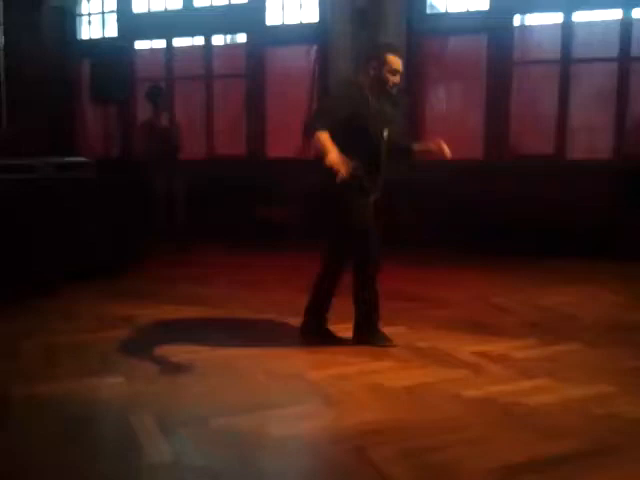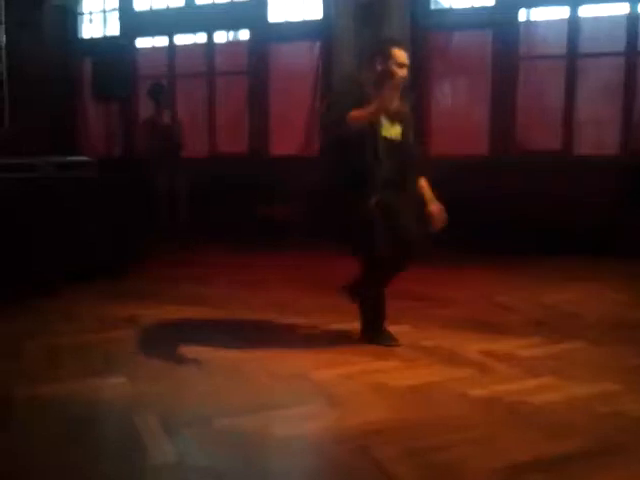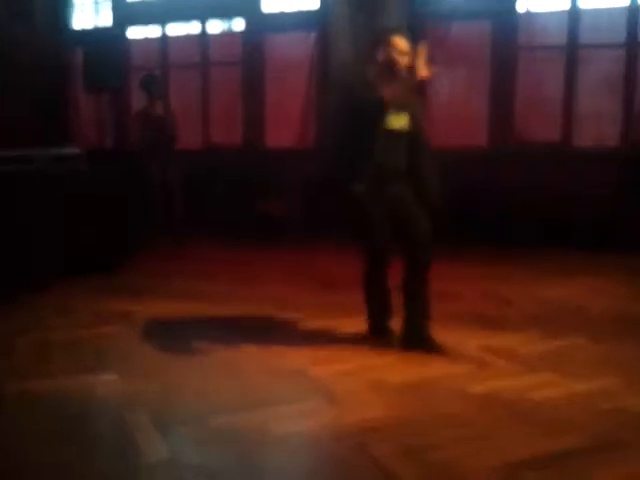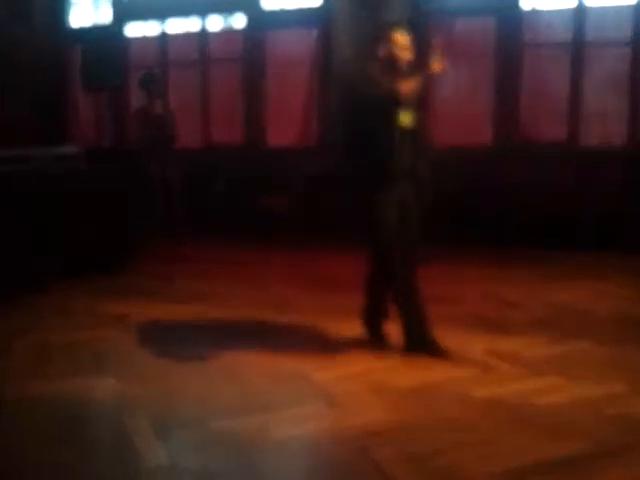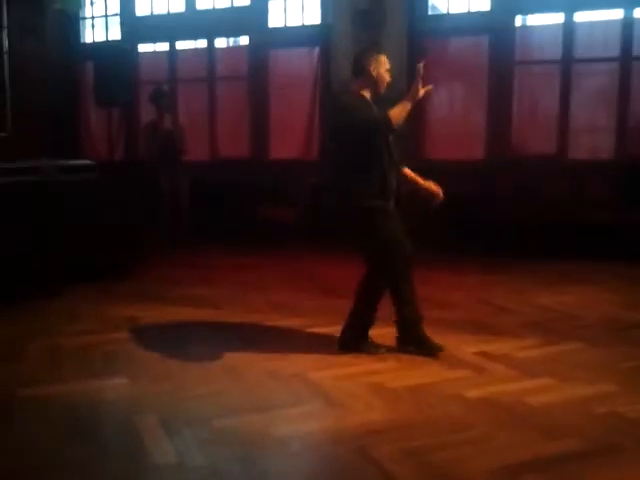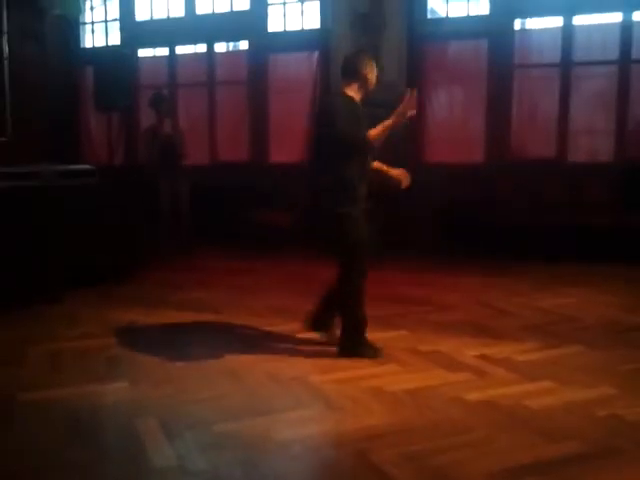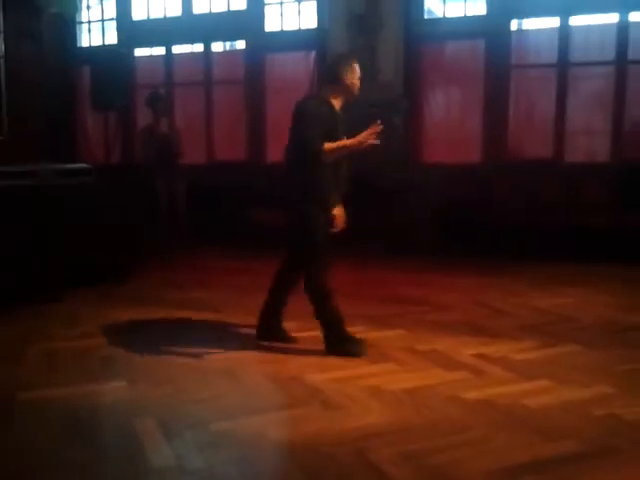
dt=0.2s
person 1, frame 1
left shoulder: (386, 106)
right shoulder: (351, 95)
left elbow: (397, 145)
right elbow: (316, 126)
left wrist: (426, 147)
right wrist: (332, 153)
left hip: (363, 192)
right hip: (351, 192)
left knee: (338, 258)
right knee: (367, 257)
left ankle: (314, 325)
right ankle: (367, 328)
person 1, frame 2
left shoulder: (400, 108)
right shoulder: (355, 95)
left elbow: (409, 159)
right elbow: (334, 125)
left wrist: (429, 199)
right wrist: (378, 108)
left hip: (392, 192)
right hip: (365, 193)
left knee: (408, 243)
right knee: (377, 257)
left ankle: (362, 288)
right ankle: (373, 326)
person 1, frame 3
left shoulder: (410, 98)
right shoulder: (364, 91)
left elbow: (418, 152)
right elbow: (378, 106)
left wrist: (427, 194)
right wrist: (412, 82)
left hip: (402, 188)
right hip: (370, 188)
left knee: (420, 252)
right knee: (378, 256)
left ankle: (416, 331)
right ankle: (379, 323)
person 1, frame 4
left shoulder: (403, 88)
right shoulder: (370, 87)
right elbow: (393, 100)
right wrist: (423, 75)
left hip: (401, 188)
right hip: (379, 189)
left knee: (404, 259)
right knee: (390, 259)
left ankle: (416, 334)
person 1, frame 5
left shoulder: (365, 107)
right shoulder: (349, 105)
left elbow: (385, 156)
right elbow: (383, 127)
left wrist: (420, 181)
right wrist: (411, 99)
left hip: (380, 199)
right hip: (367, 200)
left knee: (401, 263)
right knee: (384, 266)
left ankle: (412, 335)
right ankle: (354, 334)
person 1, frame 6
left shoulder: (347, 107)
right shoulder: (338, 106)
right elbow: (359, 143)
left wrist: (387, 170)
right wrist: (395, 120)
left hip: (348, 200)
right hip: (339, 202)
left knee: (354, 265)
right knee: (354, 267)
left ankle: (323, 317)
right ankle: (352, 339)
person 1, frame 7
left shoulder: (330, 112)
right shoulder: (314, 108)
right elbow: (313, 153)
left wrist: (336, 204)
right wrist: (355, 143)
left hip: (316, 201)
right hip: (306, 201)
left knee: (296, 263)
right knee: (315, 267)
left ankle: (269, 324)
right ankle: (337, 336)
person 2, frame 1
left shoulder: (170, 124)
right shoulder: (145, 126)
left elbow: (176, 148)
right elbow: (143, 153)
left wrist: (167, 130)
right wrist: (159, 131)
left hip: (171, 170)
right hip: (155, 172)
left knee: (175, 206)
right knee: (160, 207)
person 2, frame 2
left shoulder: (173, 121)
right shoulder: (148, 124)
left elbow: (179, 146)
right elbow: (146, 150)
left wrist: (169, 127)
right wrist: (162, 128)
left hip: (174, 168)
right hip: (159, 170)
left knee: (179, 206)
right knee: (164, 207)
person 2, frame 3
left shoulder: (166, 112)
right shoulder: (141, 115)
left elbow: (172, 137)
right elbow: (140, 142)
left wrist: (162, 118)
right wrist: (154, 119)
left hip: (168, 160)
right hip: (151, 161)
left knee: (173, 197)
right knee: (158, 198)
left ankle: (174, 229)
right ankle: (160, 230)
person 2, frame 4
left shoulder: (165, 111)
right shoulder: (140, 114)
left elbow: (172, 136)
right elbow: (140, 141)
left wrist: (162, 117)
right wrist: (154, 118)
left hip: (167, 159)
right hip: (152, 159)
left knee: (173, 195)
right knee: (158, 197)
left ankle: (173, 227)
right ankle: (159, 226)
person 2, frame 5
left shoulder: (175, 126)
right shoulder: (150, 128)
left elbow: (180, 150)
right elbow: (149, 154)
left wrist: (171, 131)
right wrist: (162, 133)
left hip: (177, 170)
right hip: (161, 172)
left knee: (181, 207)
right knee: (167, 208)
right ankle: (169, 238)
person 2, frame 6
left shoulder: (175, 129)
right shoulder: (149, 132)
left elbow: (181, 154)
right elbow: (149, 159)
left wrist: (171, 136)
right wrist: (162, 138)
left hip: (177, 175)
right hip: (160, 176)
left knee: (182, 211)
right knee: (166, 212)
person 2, frame 7
left shoulder: (172, 129)
right shoulder: (147, 132)
left elbow: (178, 153)
right elbow: (146, 158)
left wrist: (168, 136)
right wrist: (158, 137)
left hip: (173, 173)
right hip: (158, 175)
left knee: (178, 210)
right knee: (163, 211)
